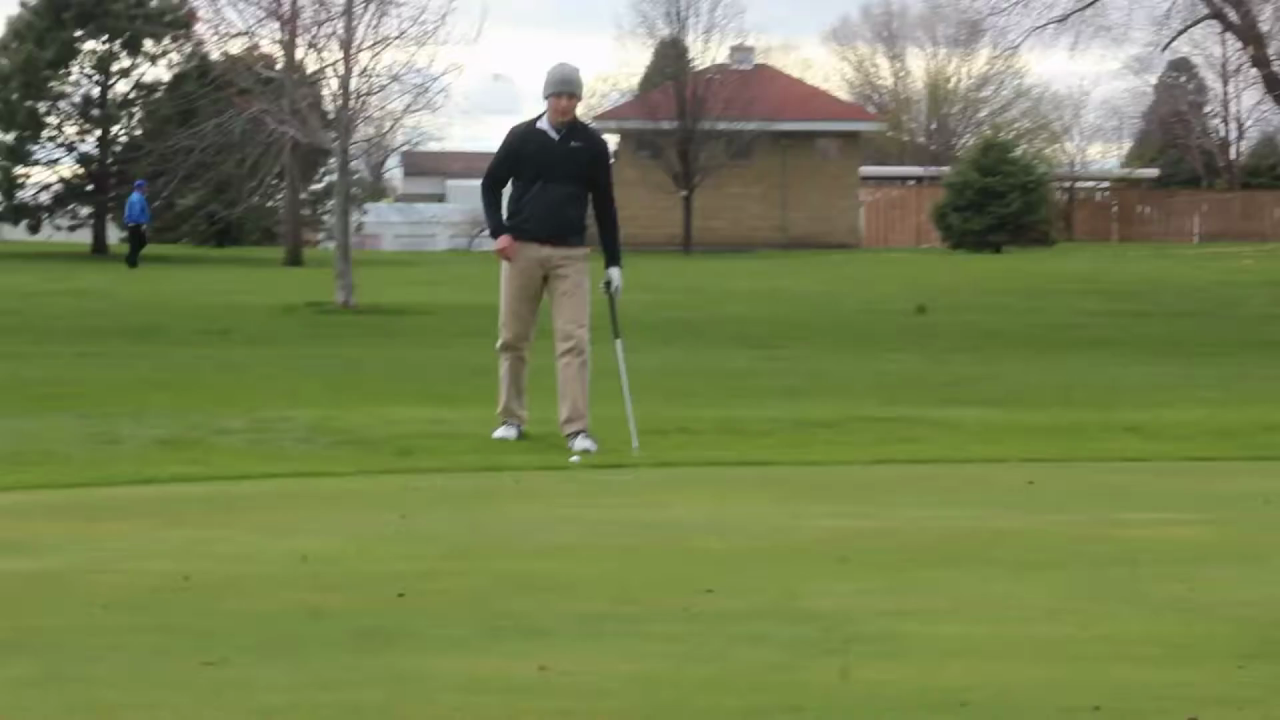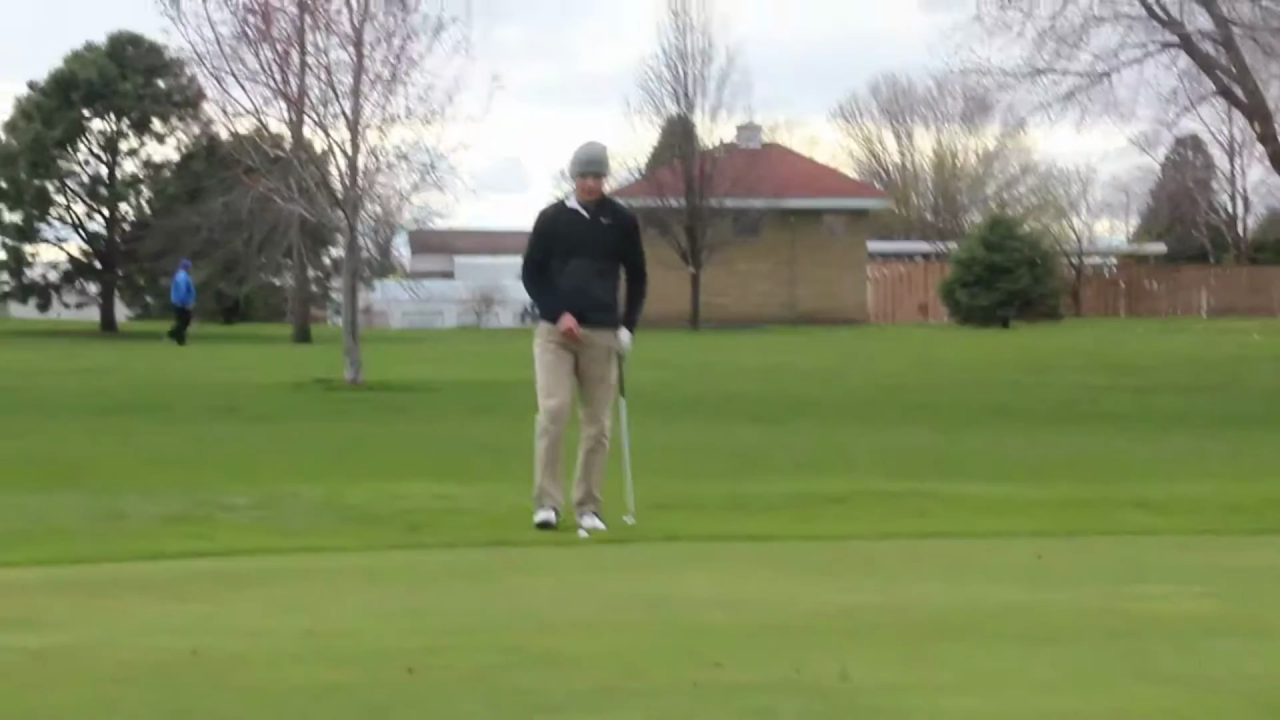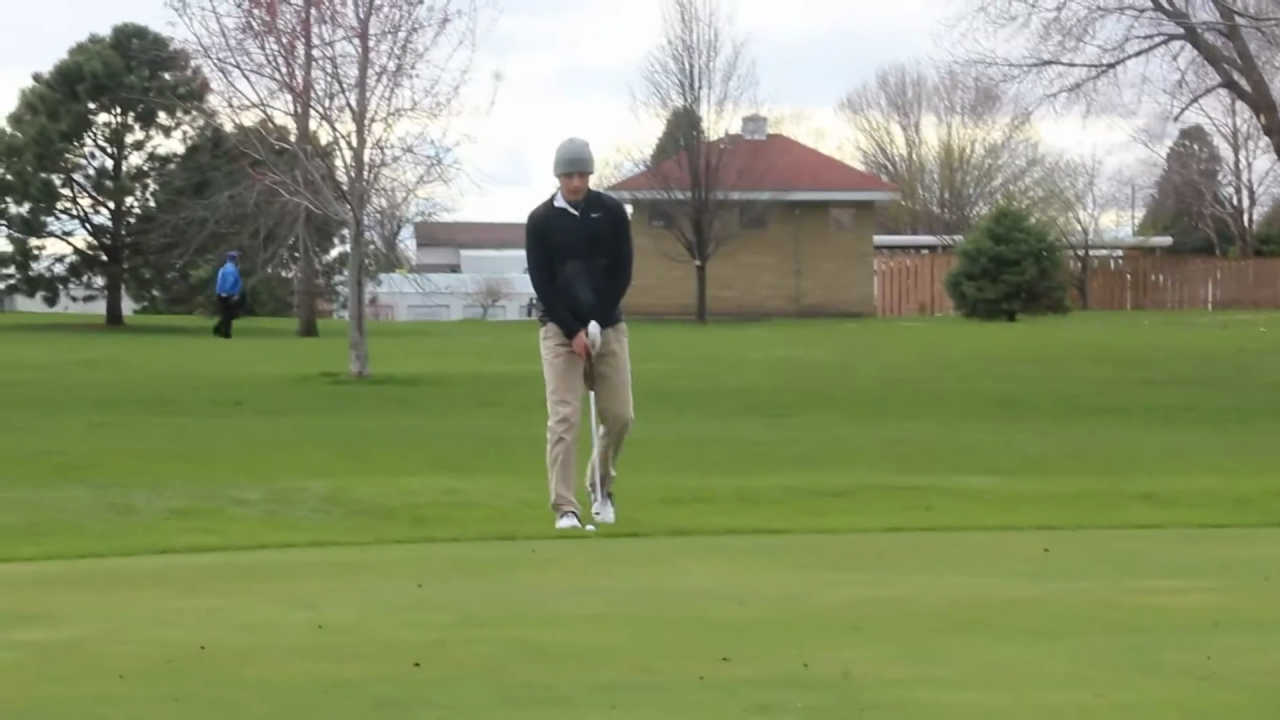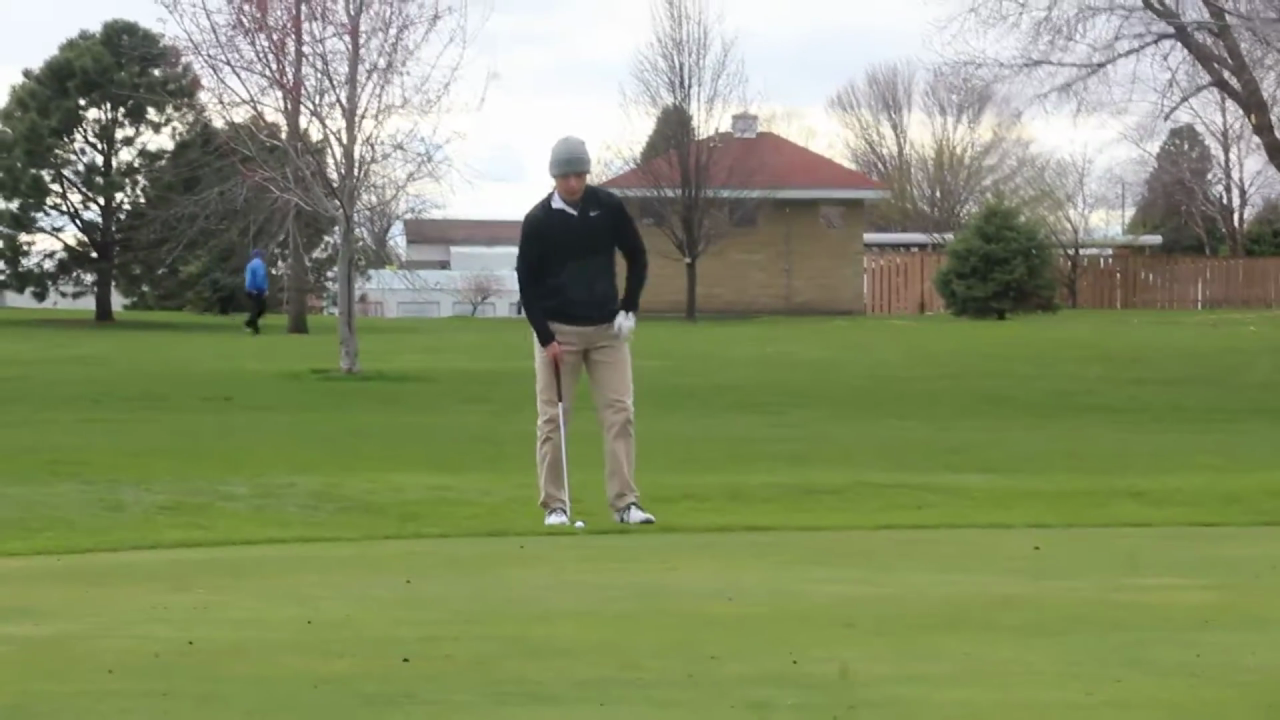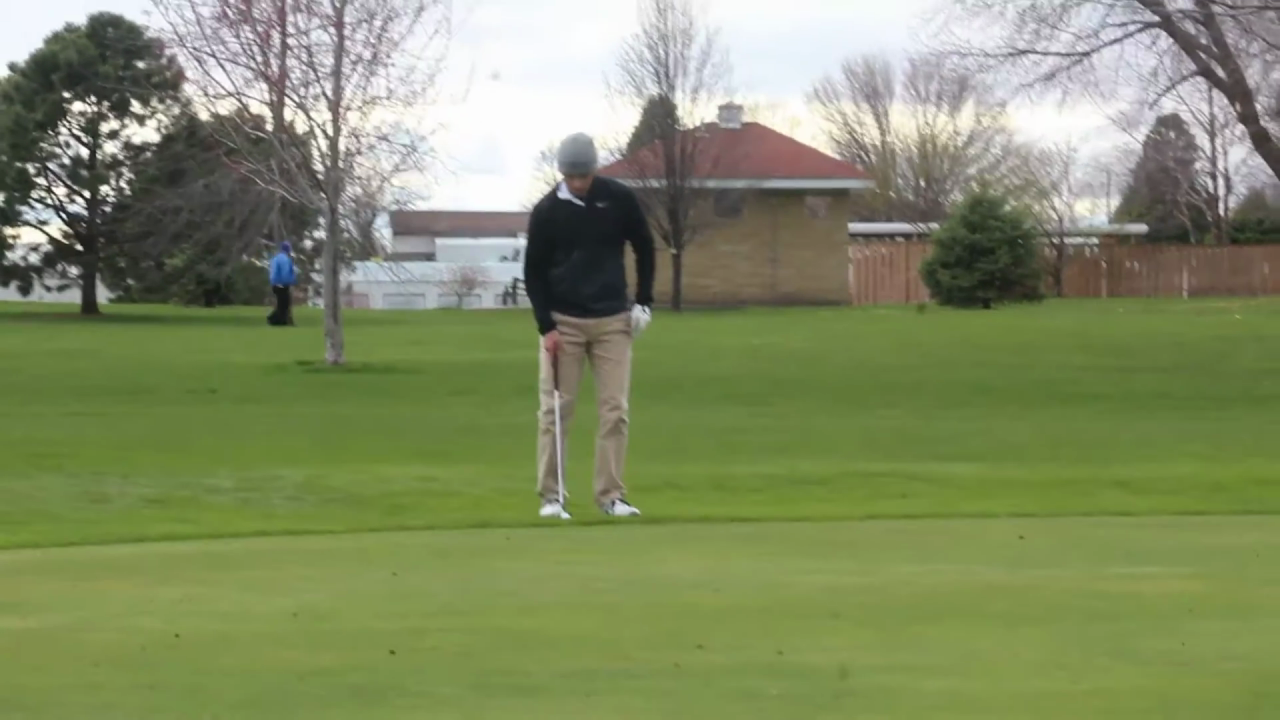
dt=0.5s
person 1, frame 1
left shoulder: (592, 144)
right shoulder: (521, 137)
left elbow: (605, 204)
right elbow: (491, 185)
left wrist: (613, 261)
right wrist: (498, 231)
left hip: (570, 252)
right hip: (522, 249)
left knee: (574, 340)
right knee: (512, 338)
left ankle: (576, 428)
right ankle: (511, 417)
person 1, frame 2
left shoulder: (622, 220)
right shoulder: (551, 218)
left elbow: (637, 277)
right elbow: (531, 272)
left wrist: (627, 324)
right wrist: (558, 314)
left hip: (602, 332)
right hip: (555, 329)
left knee: (597, 423)
right knee: (552, 411)
left ankle: (587, 505)
right ankle: (547, 501)
person 1, frame 3
left shoulder: (612, 211)
right shoulder: (541, 220)
left elbow: (622, 273)
right elbow: (542, 282)
left wrist: (597, 322)
right wrist: (571, 332)
left hip: (609, 327)
right hip: (560, 329)
left knee: (620, 415)
right knee: (564, 418)
left ankle: (599, 485)
right ankle: (565, 507)
person 1, frame 4
left shoulder: (610, 207)
right shoulder: (538, 220)
left elbow: (637, 258)
right elbow: (528, 284)
left wrist: (629, 309)
right wrist: (546, 338)
left hip: (607, 325)
right hip: (557, 329)
left knee: (619, 412)
right knee: (552, 418)
left ankle: (625, 502)
right ankle: (554, 505)
person 1, frame 5
left shoulder: (620, 198)
right shoulder: (546, 210)
left elbow: (644, 248)
right elbow: (534, 272)
left wrist: (643, 301)
right wrist: (545, 326)
left hip: (612, 319)
right hip: (562, 320)
left knee: (615, 409)
right knee: (554, 409)
left ankle: (611, 495)
right ankle: (550, 495)
